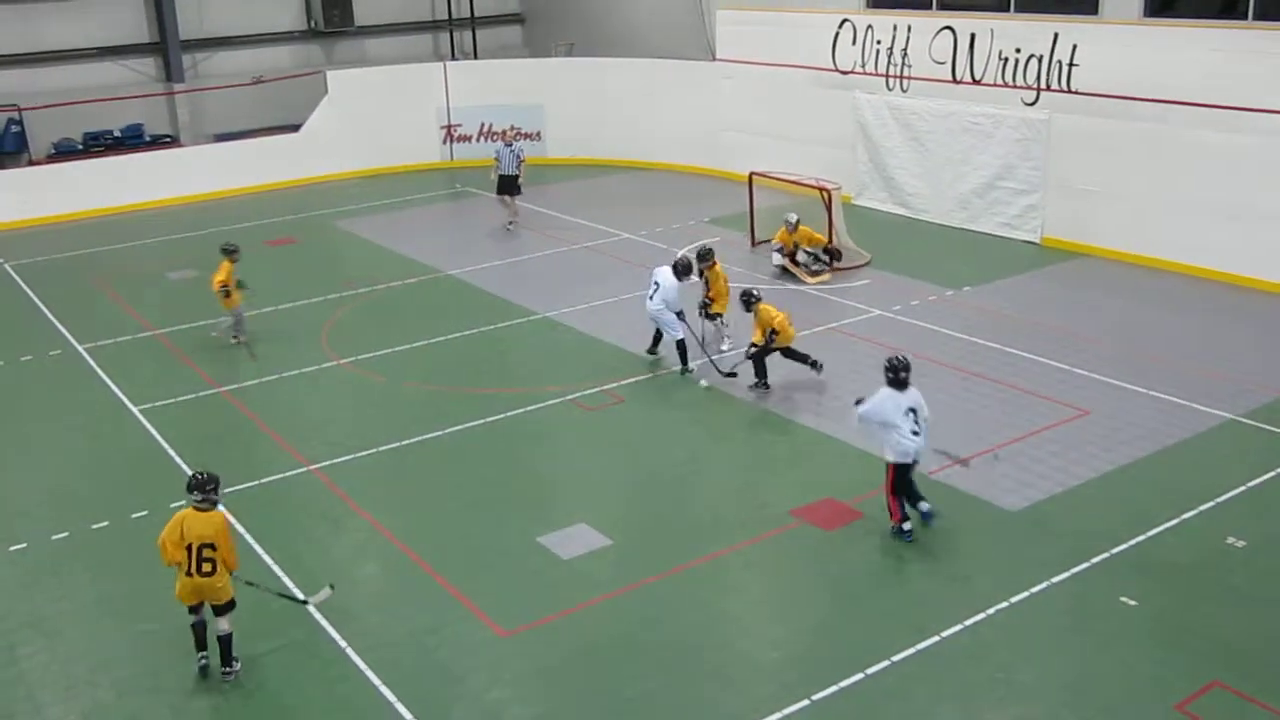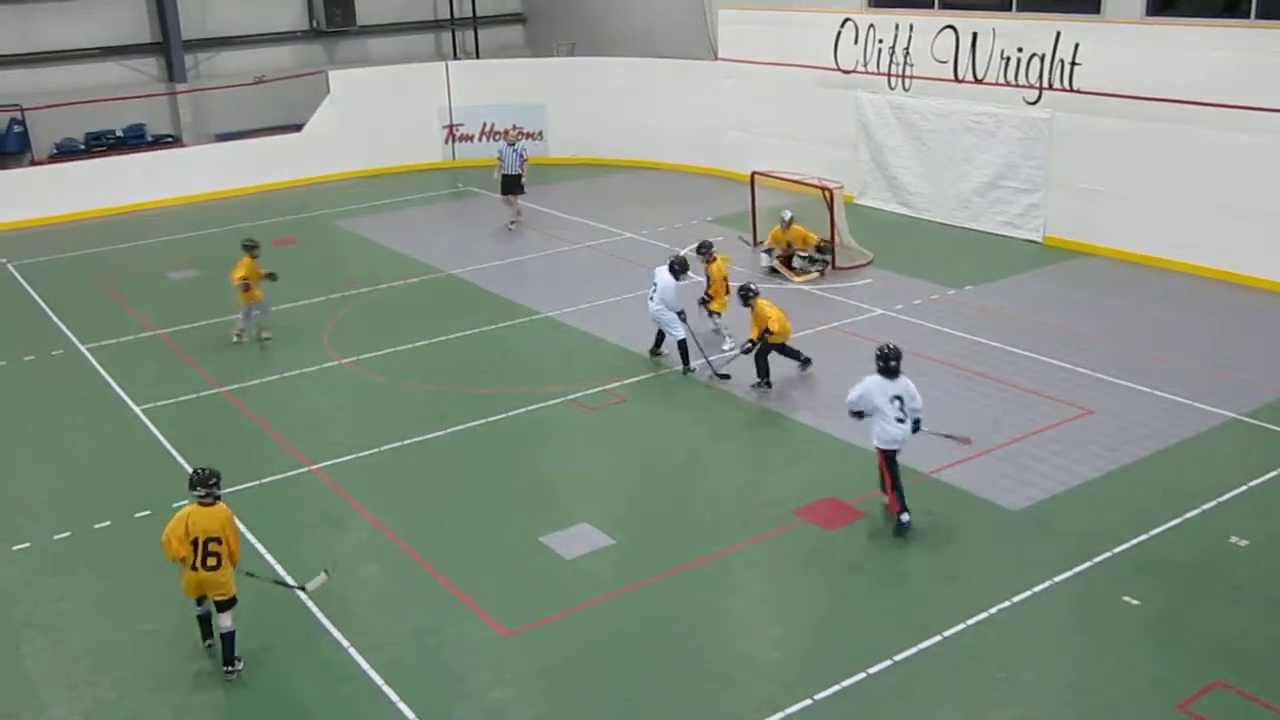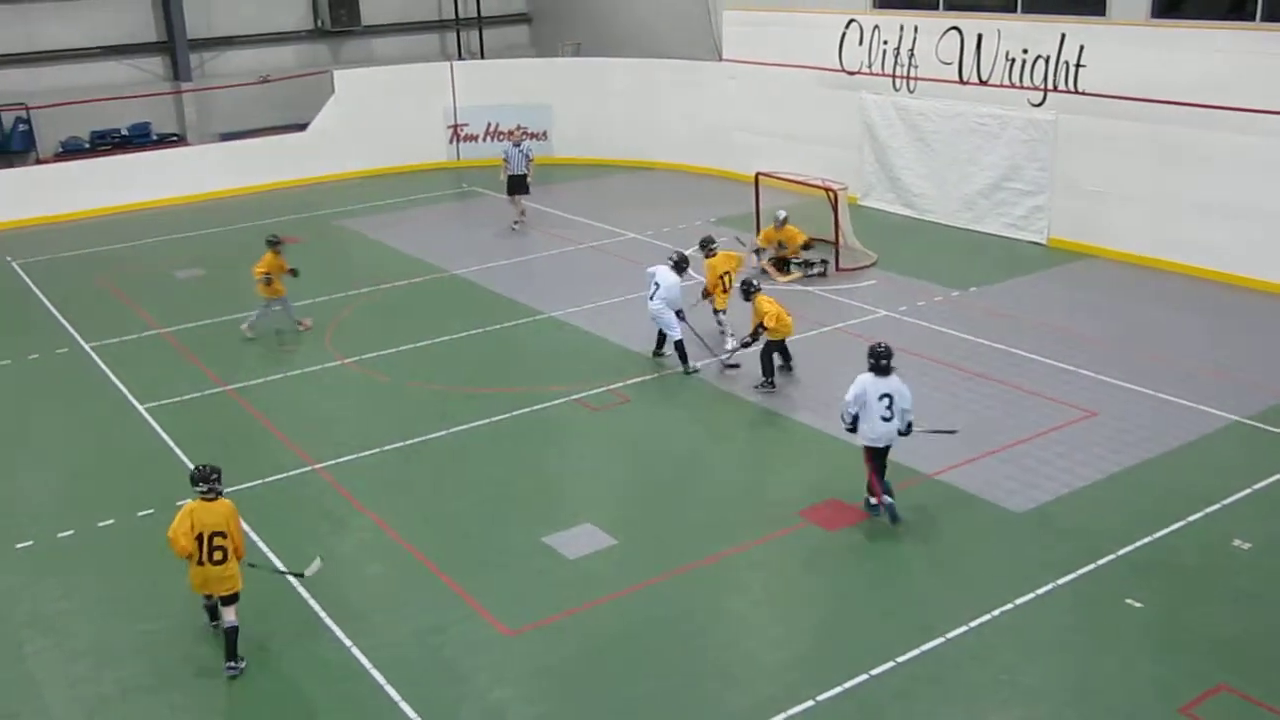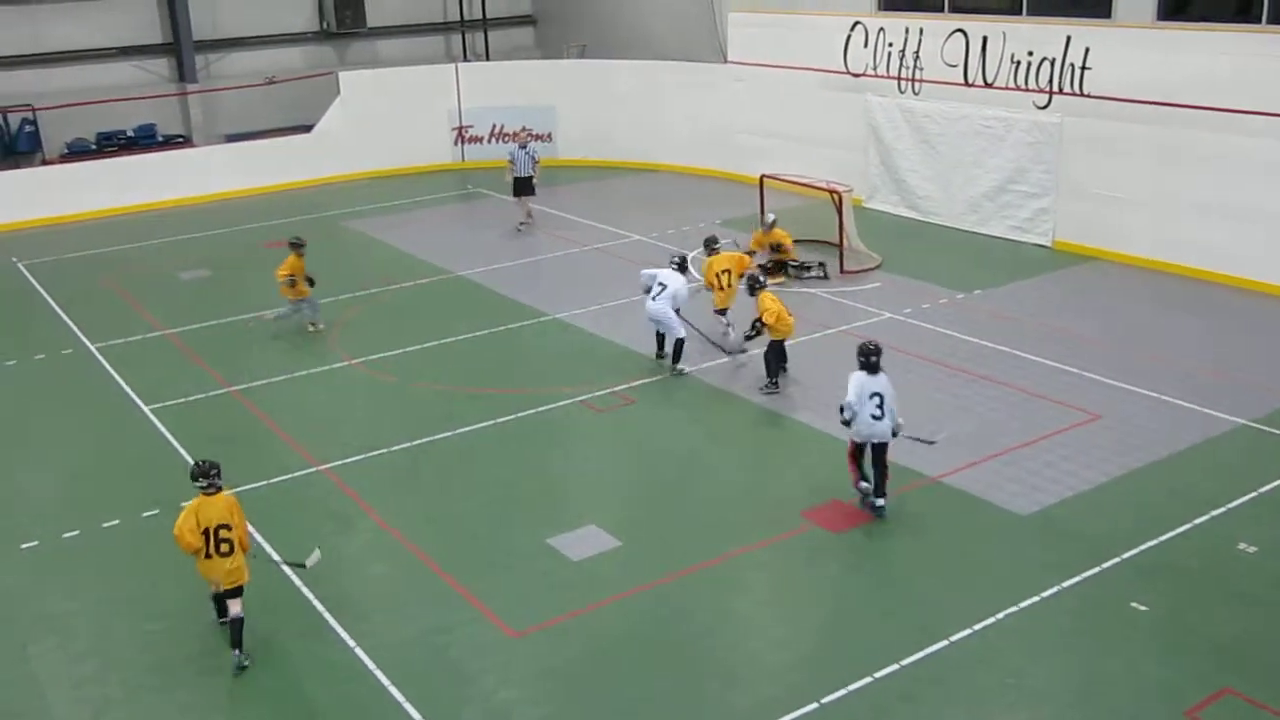
dt=0.1s
person 1, frame 1
left shoulder: (182, 517)
right shoulder: (220, 519)
left elbow: (166, 543)
right elbow: (228, 552)
left wrist: (178, 562)
right wrist: (230, 569)
left hip: (189, 581)
right hip: (216, 580)
left knee: (196, 614)
right knee: (223, 620)
left ankle: (202, 655)
right ankle: (227, 667)
person 1, frame 2
left shoulder: (186, 513)
right shoulder: (224, 512)
left elbow: (170, 540)
right elbow: (233, 545)
left wrist: (181, 557)
right wrist: (233, 563)
left hip: (194, 575)
right hip: (220, 575)
left knee: (201, 605)
right knee: (226, 617)
left ankle: (208, 639)
right ankle: (229, 665)
person 1, frame 3
left shoulder: (190, 509)
right shoulder: (227, 507)
left elbow: (176, 536)
right elbow: (237, 539)
left wrist: (189, 553)
right wrist: (238, 557)
left hip: (200, 570)
right hip: (225, 569)
left knee: (208, 596)
right knee: (229, 612)
left ankle: (214, 620)
right ankle: (231, 661)
person 1, frame 4
left shoulder: (194, 507)
right shoulder: (229, 500)
left elbow: (182, 533)
right elbow: (241, 530)
left wrist: (197, 548)
right wrist: (243, 549)
left hip: (207, 562)
right hip: (232, 561)
left knee: (215, 585)
right knee: (235, 603)
left ankle: (222, 617)
right ankle: (237, 651)
person 2, frame 1
left shoulder: (884, 395)
right shoulder: (914, 392)
left elbow: (864, 413)
right elbow: (924, 417)
left wrist: (860, 406)
left hip: (898, 448)
right hip: (916, 444)
left knee: (893, 487)
right knee: (905, 481)
left ankle: (904, 527)
right ankle: (923, 508)
person 2, frame 2
left shoulder: (871, 382)
right shoulder: (905, 381)
left elbow: (853, 400)
right elbow: (916, 404)
left wrist: (857, 410)
right wrist: (915, 422)
left hip: (885, 436)
right hip: (902, 432)
left knee: (890, 476)
right knee: (888, 468)
left ankle: (902, 517)
right ankle: (891, 502)
person 2, frame 3
left shoulder: (864, 380)
right shoulder: (895, 380)
left elbow: (851, 402)
right elbow: (905, 404)
left wrist: (849, 421)
right wrist: (906, 424)
left hip: (871, 433)
right hip: (890, 431)
left knee: (874, 467)
right knee: (879, 465)
left ankle: (886, 500)
right ankle: (874, 499)
person 2, frame 4
left shoulder: (857, 377)
right shoulder: (884, 378)
left elbow: (851, 403)
right elbow: (892, 403)
left wrist: (846, 416)
right wrist: (896, 424)
left hip: (861, 429)
right hip: (883, 429)
left knee: (855, 458)
right knee: (880, 465)
left ankle: (865, 487)
right ankle: (879, 502)
